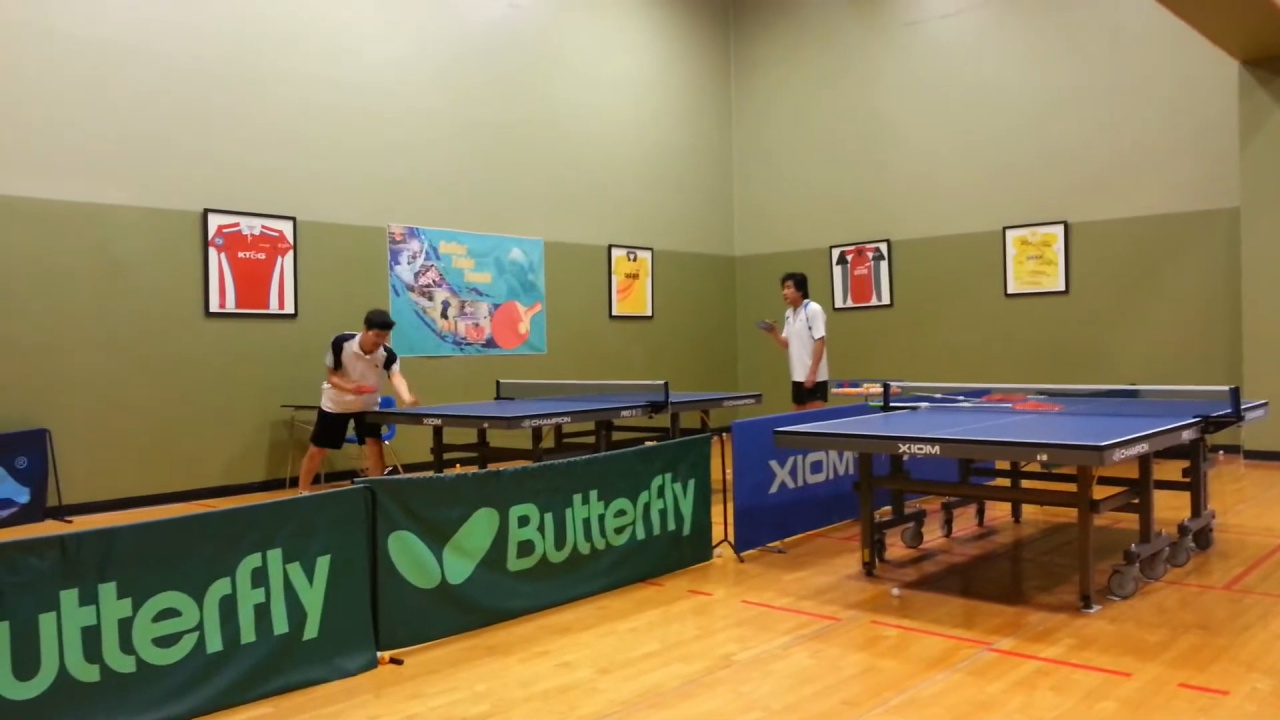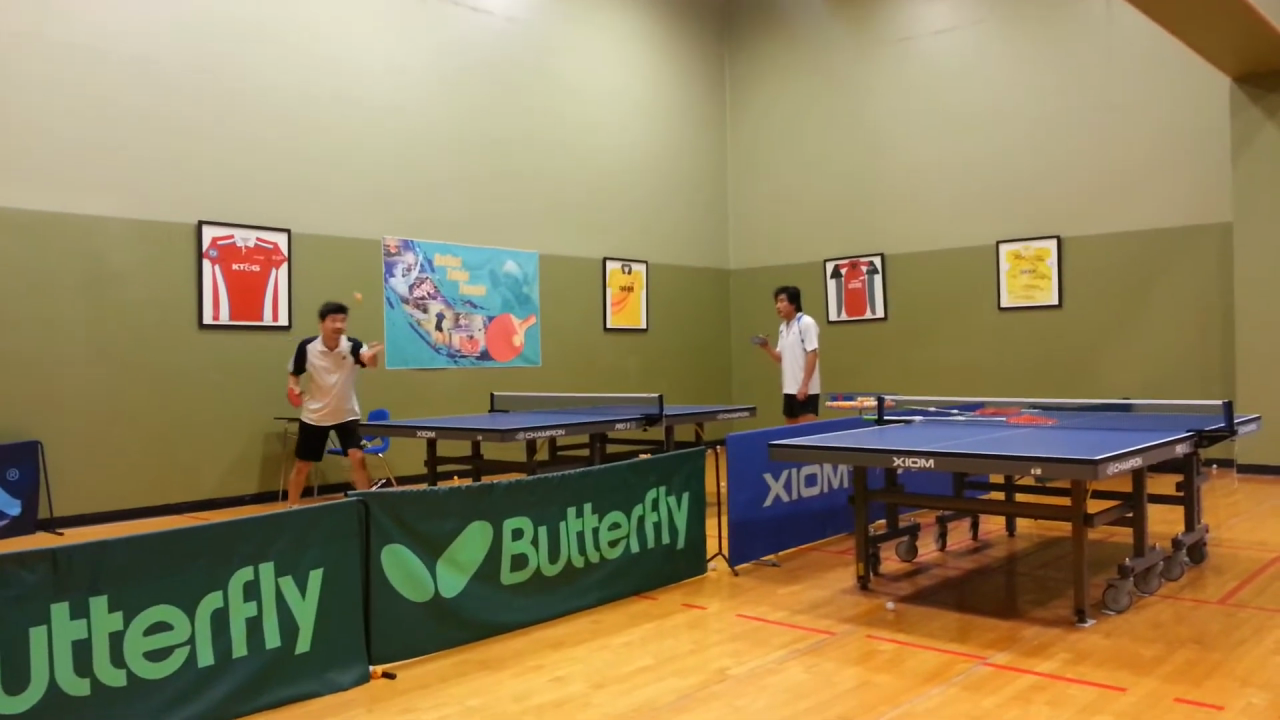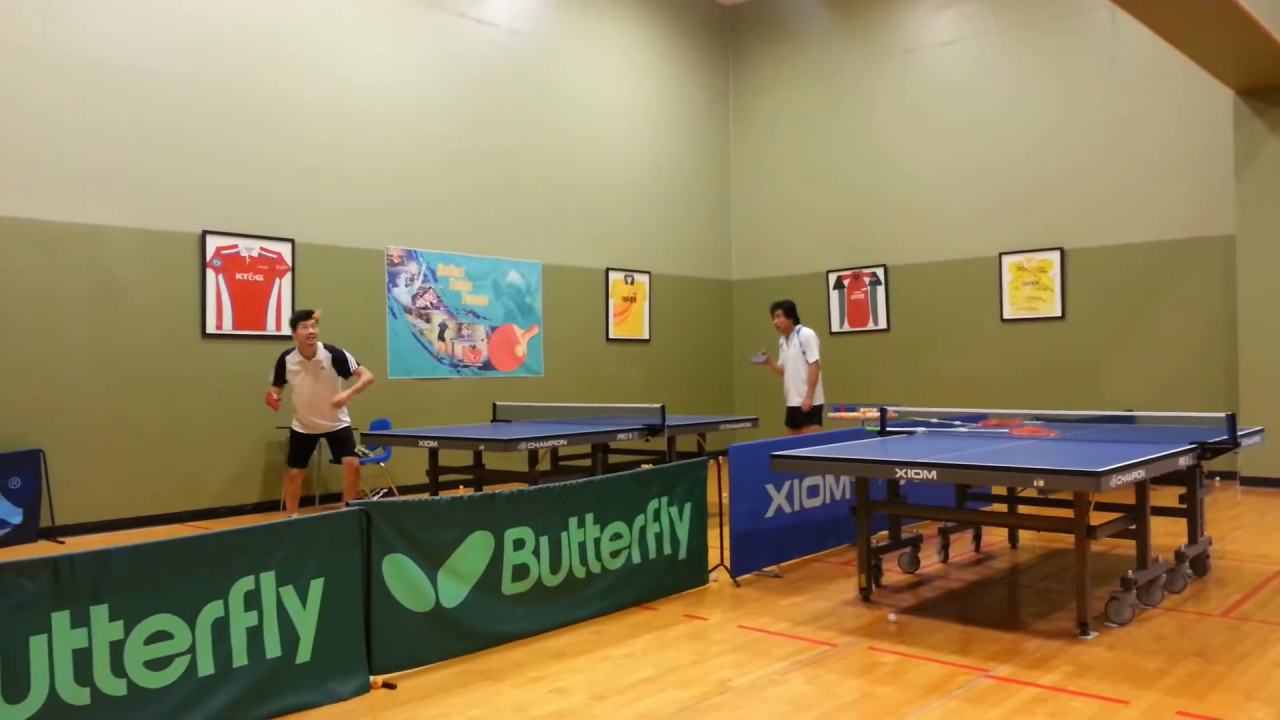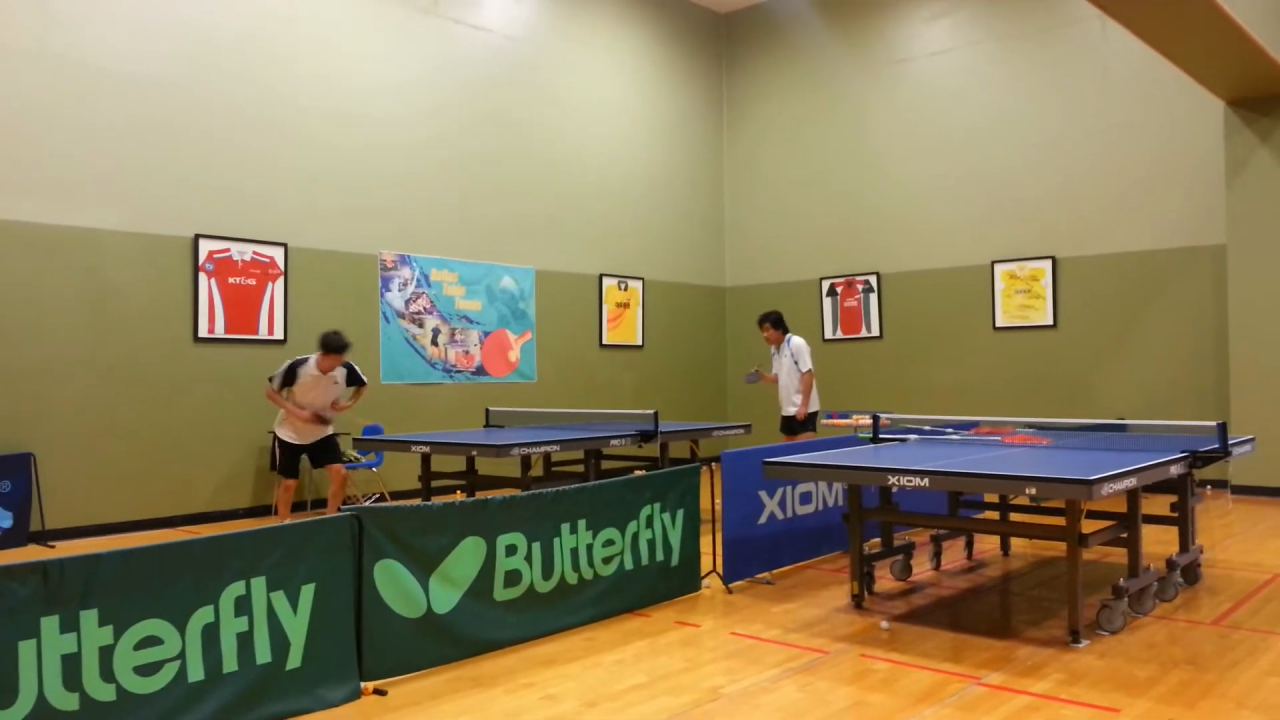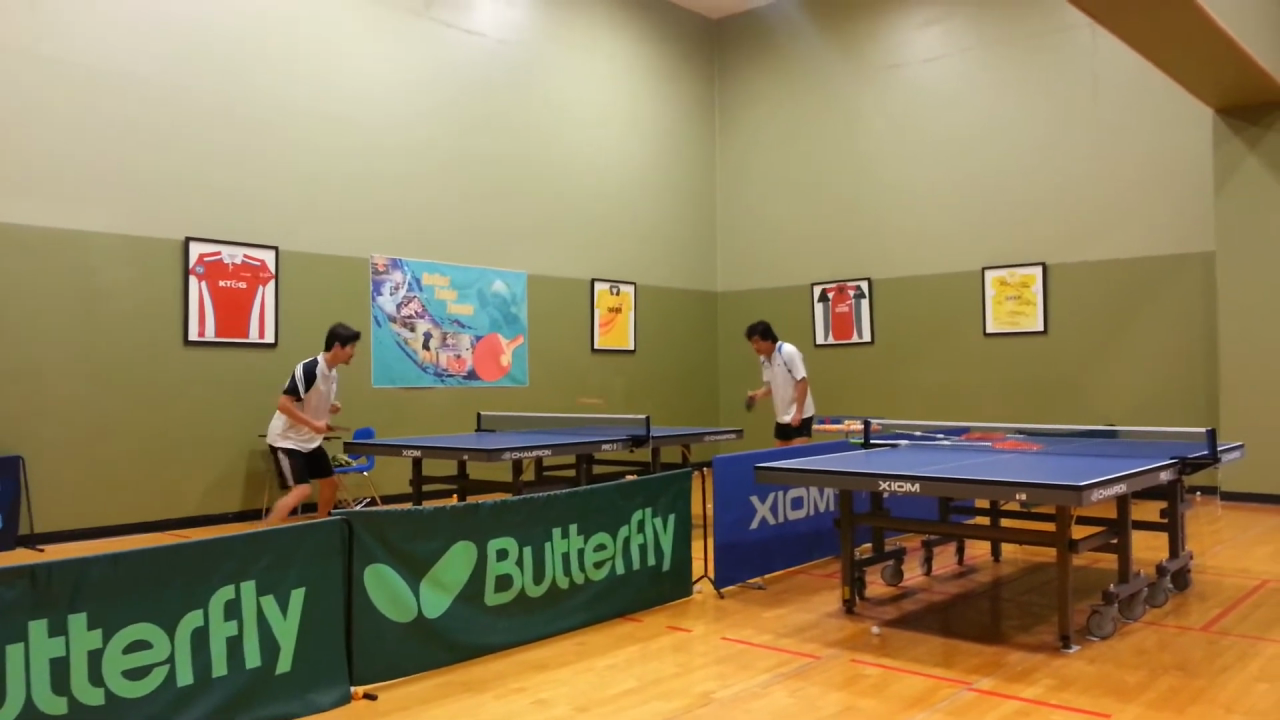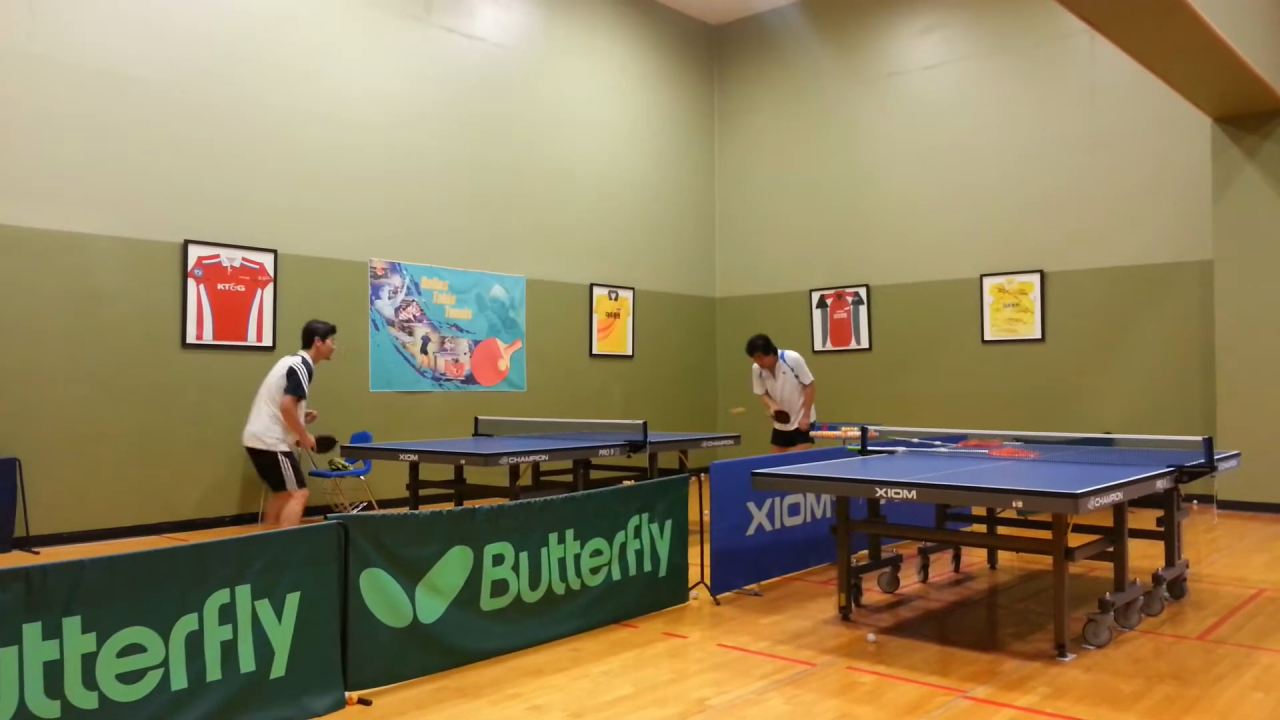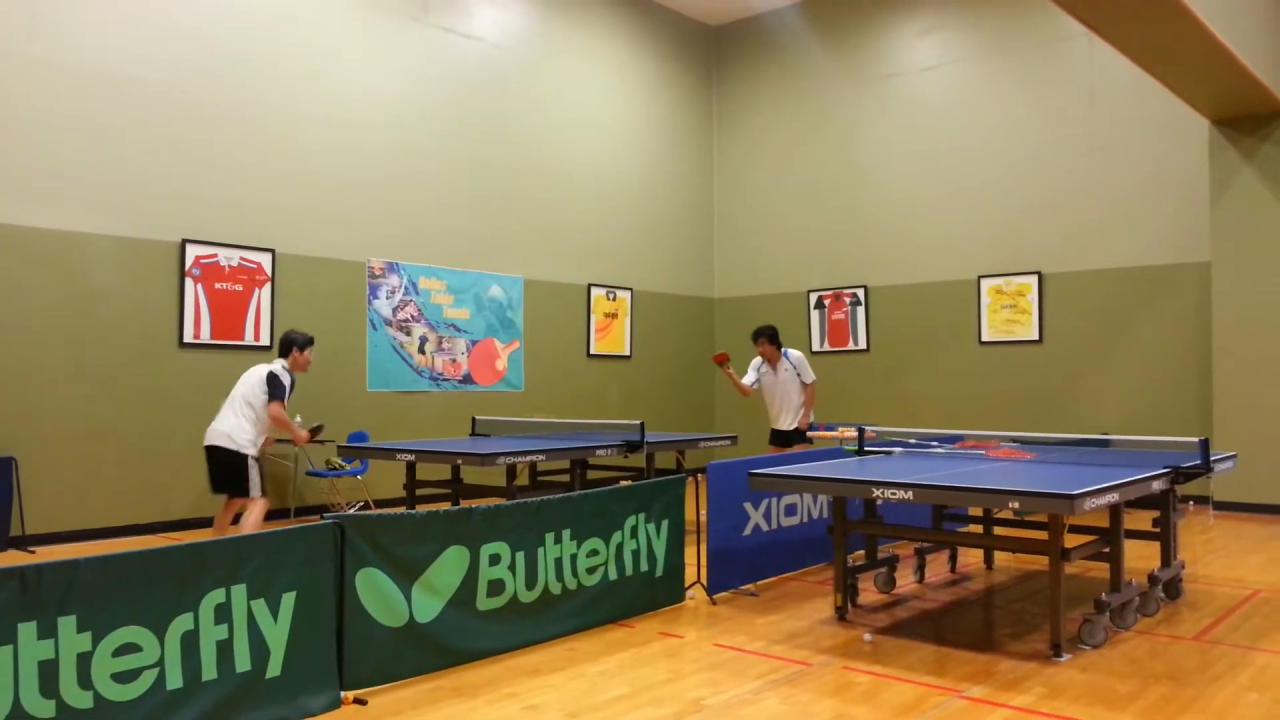
dt=0.3s
person 1, frame 1
left shoulder: (388, 355)
right shoulder: (341, 342)
left elbow: (397, 379)
right elbow: (332, 376)
left wrist: (407, 398)
right wrist: (350, 388)
left hip: (367, 406)
right hip: (335, 403)
left knee: (375, 447)
right knee: (316, 451)
right ankle: (302, 493)
person 1, frame 2
left shoulder: (353, 346)
right shoulder: (306, 347)
left elbow: (369, 360)
right elbow: (294, 375)
left wrist: (373, 355)
right wrist: (294, 388)
left hip: (347, 414)
right hip: (313, 416)
left knee: (358, 458)
right knee: (302, 465)
right ankle: (292, 507)
person 1, frame 3
left shoulder: (334, 354)
right shoulder: (286, 359)
left elbow: (368, 376)
right elbow: (276, 385)
left wrist: (348, 393)
right wrist: (273, 396)
left hip: (336, 422)
right hip: (303, 425)
left knee: (352, 465)
right knee: (295, 473)
right ankle: (291, 518)
person 1, frame 4
left shoulder: (347, 370)
right shoulder: (296, 367)
left elbow: (362, 385)
right elbow: (271, 392)
left wrist: (348, 403)
right wrist: (296, 412)
left hip: (322, 433)
right hip: (290, 432)
left knee: (339, 474)
right knee: (289, 483)
right ankle: (283, 523)
person 1, frame 5
left shoulder: (331, 372)
right shoulder: (309, 369)
right elbow: (283, 404)
left wrist: (330, 408)
right wrist: (313, 424)
left hip: (310, 441)
right hip: (287, 440)
left knee: (330, 484)
right knee: (302, 490)
person 1, frame 6
left shoulder: (292, 363)
right shoulder: (301, 366)
right elbow: (287, 406)
left wrist: (302, 417)
right wrist: (304, 436)
left hip: (257, 438)
right hip: (270, 442)
left knee: (283, 494)
right knee: (298, 495)
person 1, frame 7
left shoulder: (259, 370)
right shoulder: (283, 375)
right elbow: (275, 413)
right wrist: (297, 434)
left hip: (216, 440)
right hip: (237, 445)
left knee: (235, 500)
right knee: (257, 504)
